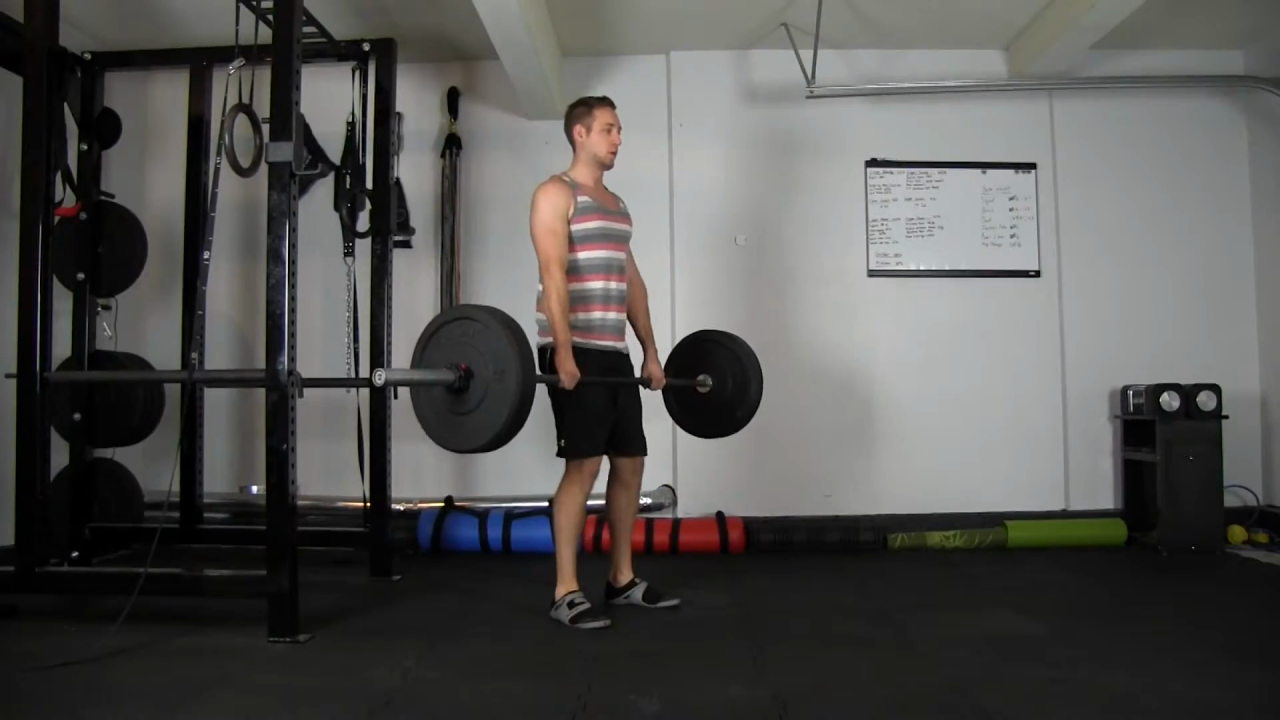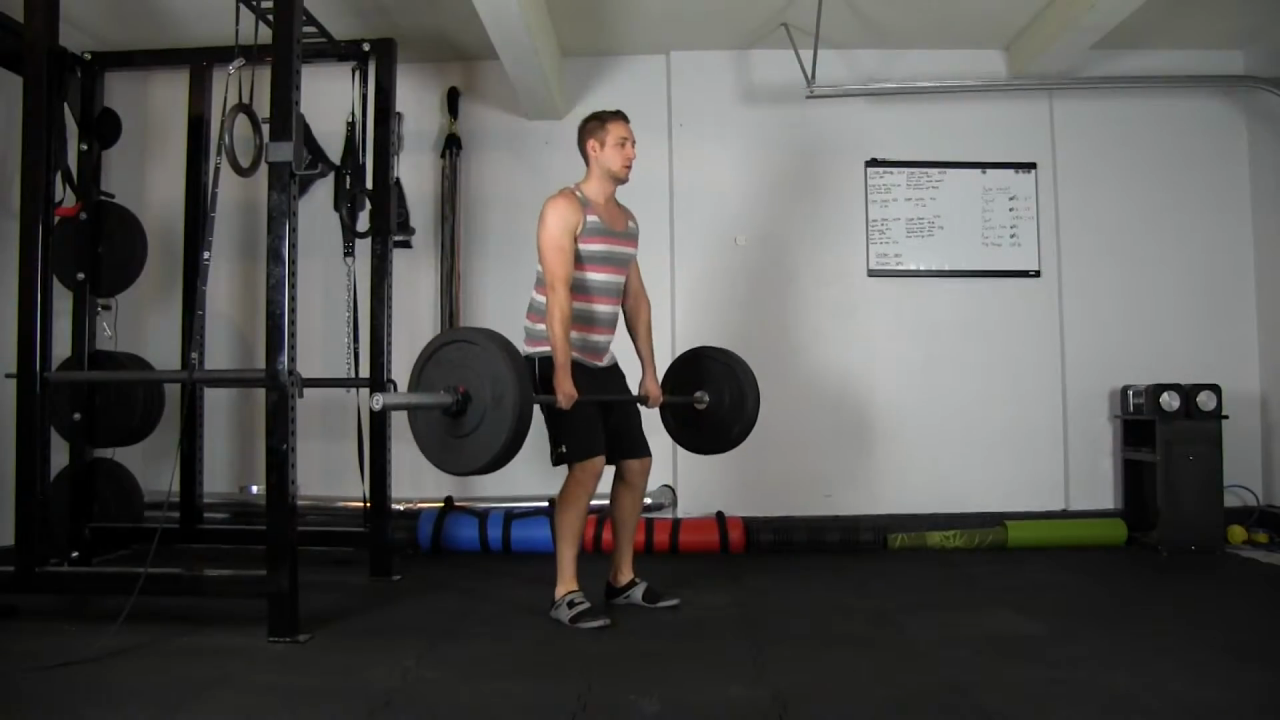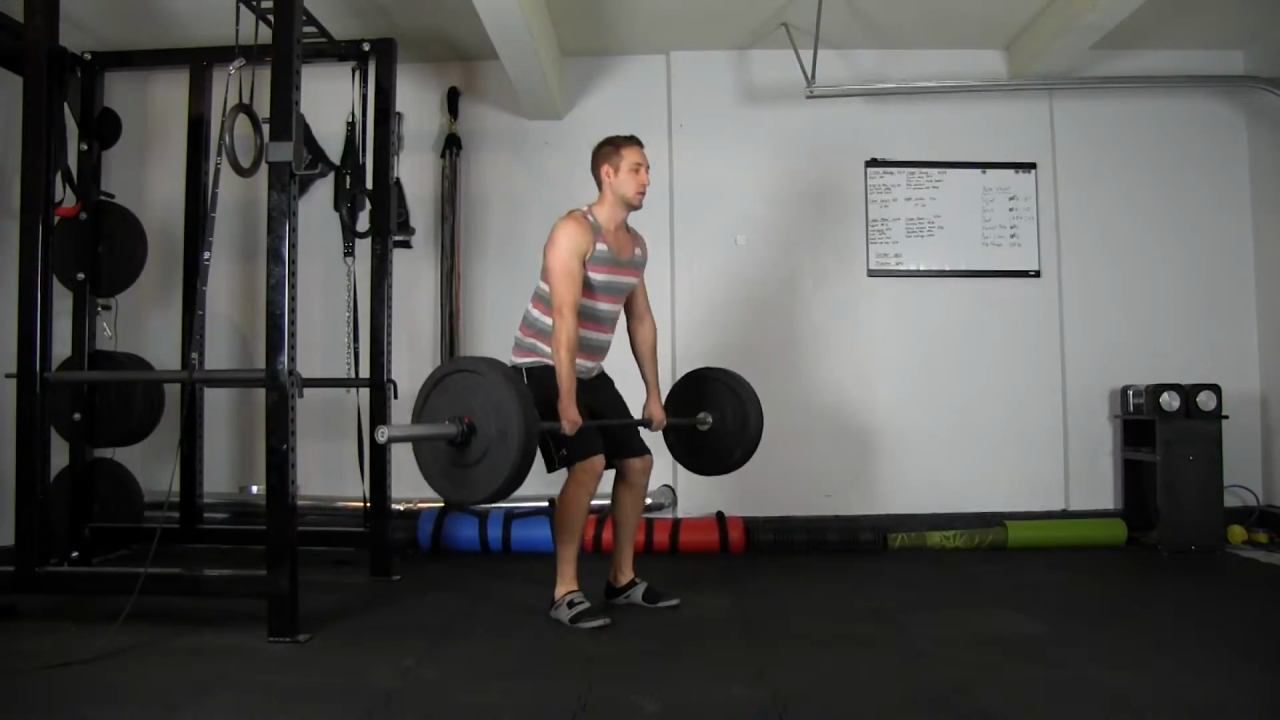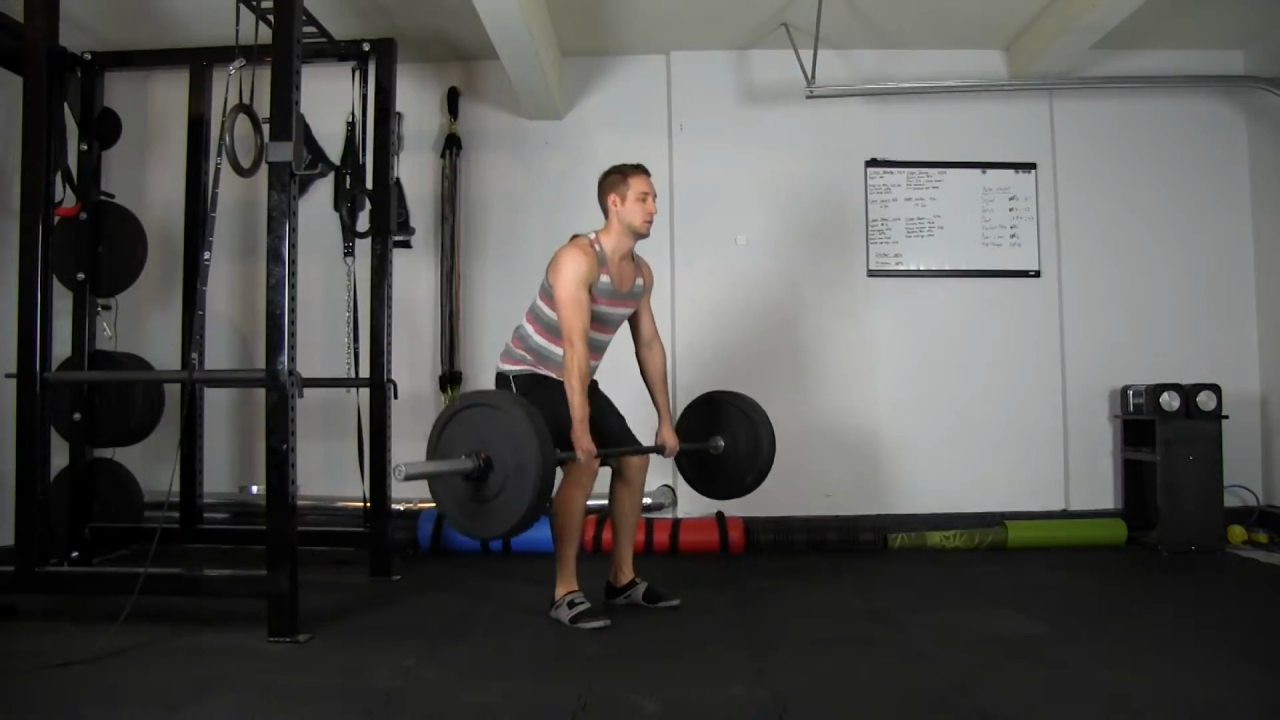
dt=0.3s
person 1, frame 1
left shoulder: (615, 204)
right shoulder: (555, 193)
left elbow: (632, 281)
right elbow: (553, 276)
left wrist: (650, 352)
right wrist: (563, 351)
left hip: (615, 353)
right hip: (575, 353)
left knee: (629, 463)
right knee: (583, 465)
left ankle: (622, 579)
right ankle: (565, 593)
person 1, frame 2
left shoulder: (627, 220)
right shoulder: (565, 208)
left elbow: (635, 298)
right elbow: (557, 291)
left wrist: (649, 370)
right wrist: (561, 371)
left hip: (601, 361)
right hip: (556, 359)
left knee: (635, 463)
right knee: (587, 465)
left ankle: (623, 579)
right ankle: (565, 593)
person 1, frame 3
left shoulder: (636, 244)
right shoulder: (574, 231)
left elbow: (641, 320)
right elbow: (564, 316)
left wrist: (653, 393)
right wrist: (565, 396)
left hip: (591, 371)
right hip: (544, 367)
left knee: (637, 463)
right knee: (588, 464)
left ankle: (622, 579)
right ankle: (565, 593)
person 1, frame 4
left shoulder: (641, 271)
right shoulder: (579, 258)
left elbow: (649, 345)
right elbow: (574, 343)
left wrist: (665, 420)
right wrist: (579, 423)
left hip: (573, 379)
right hip: (526, 375)
left knee: (633, 460)
right knee: (582, 461)
left ankle: (622, 579)
right ankle: (566, 593)
